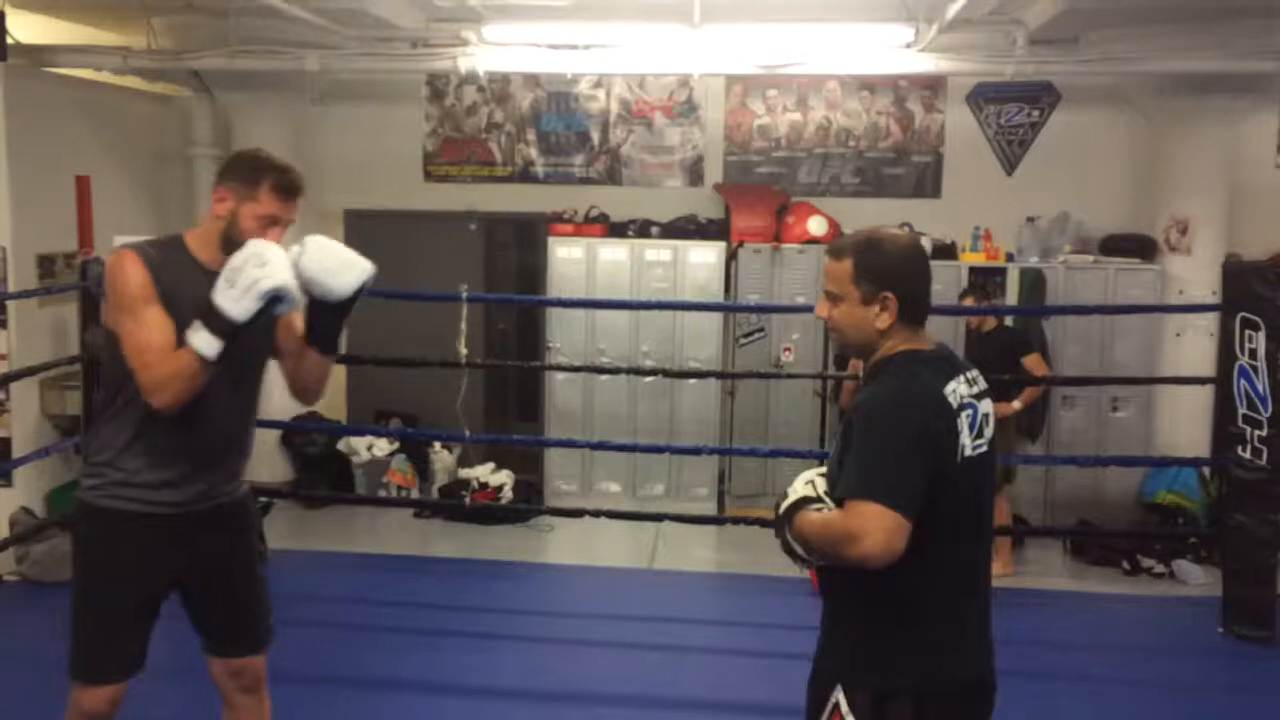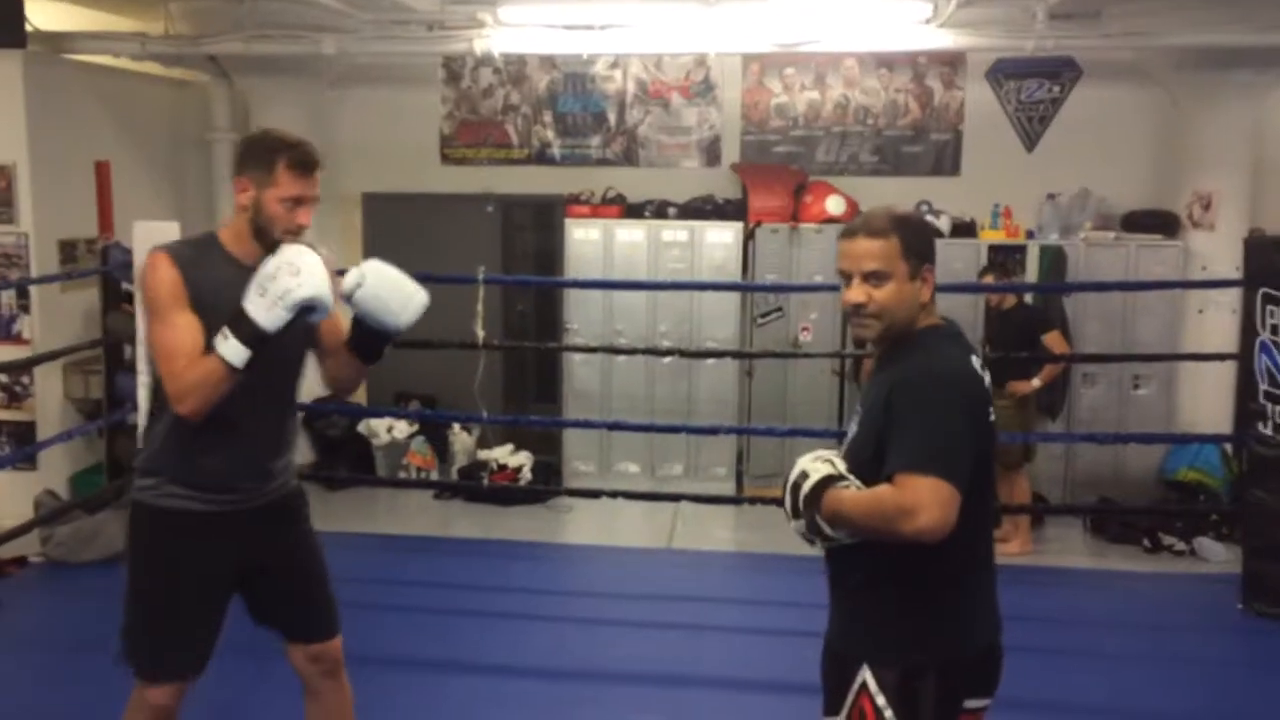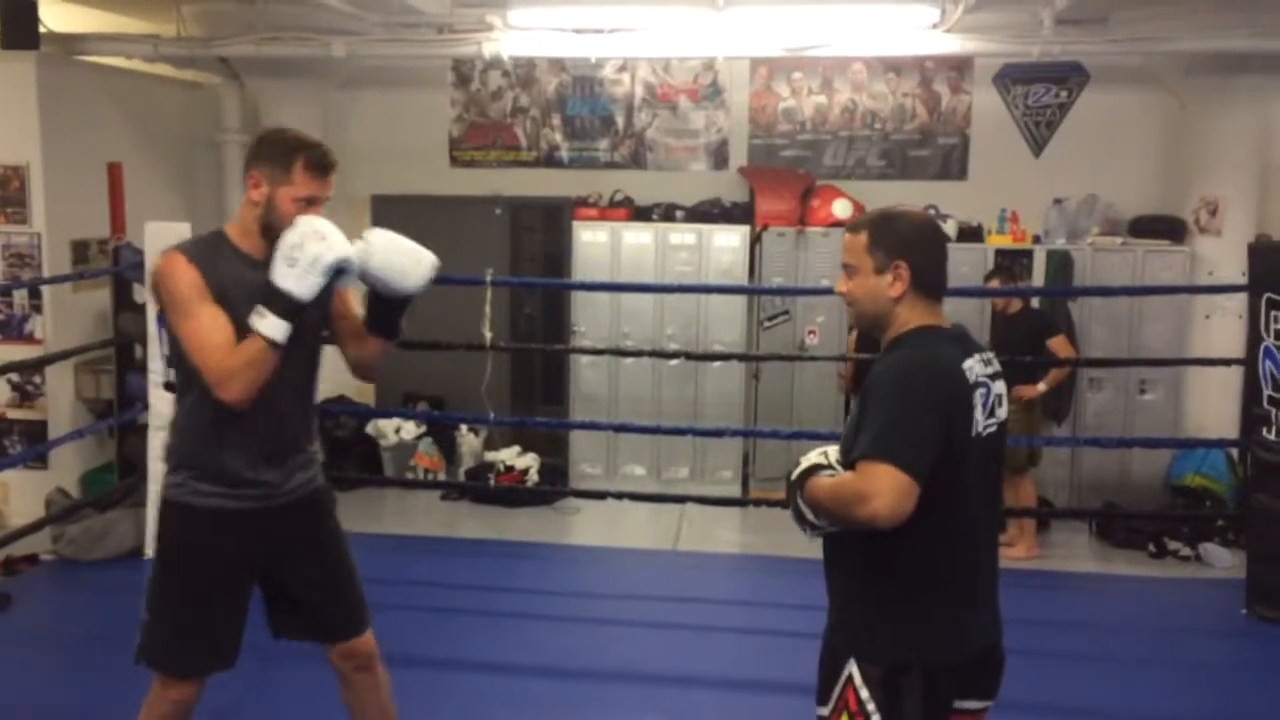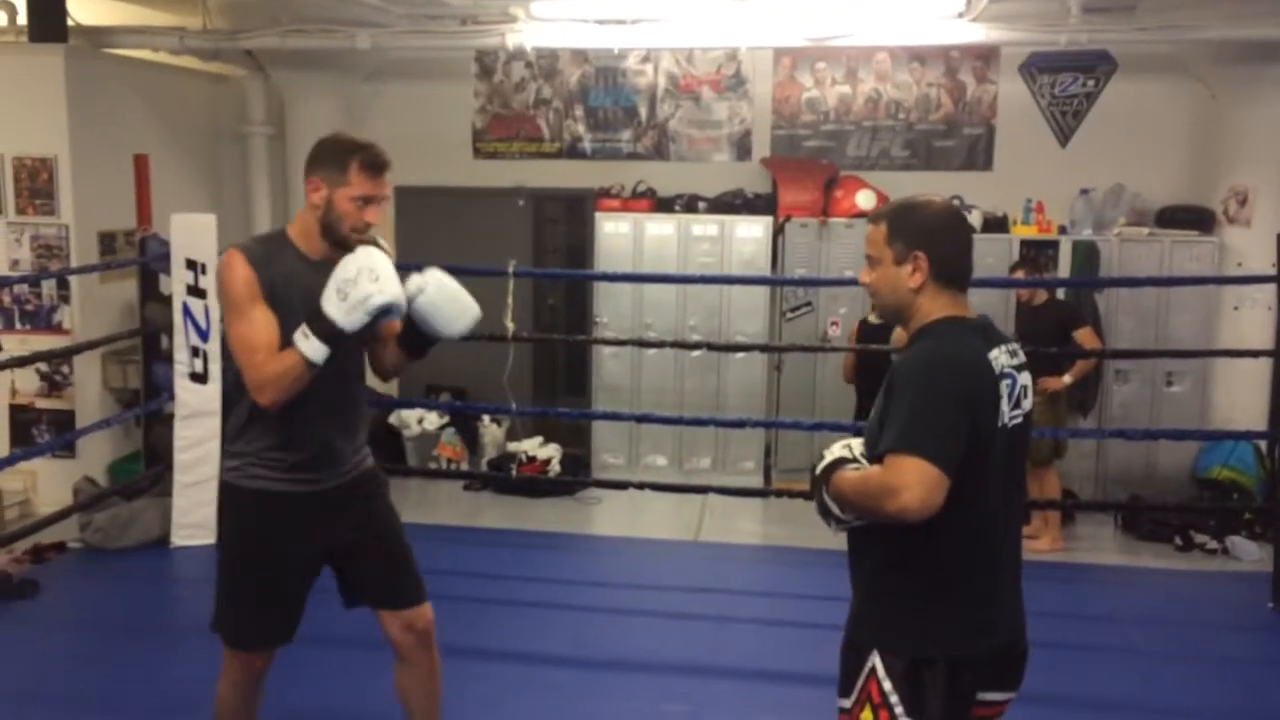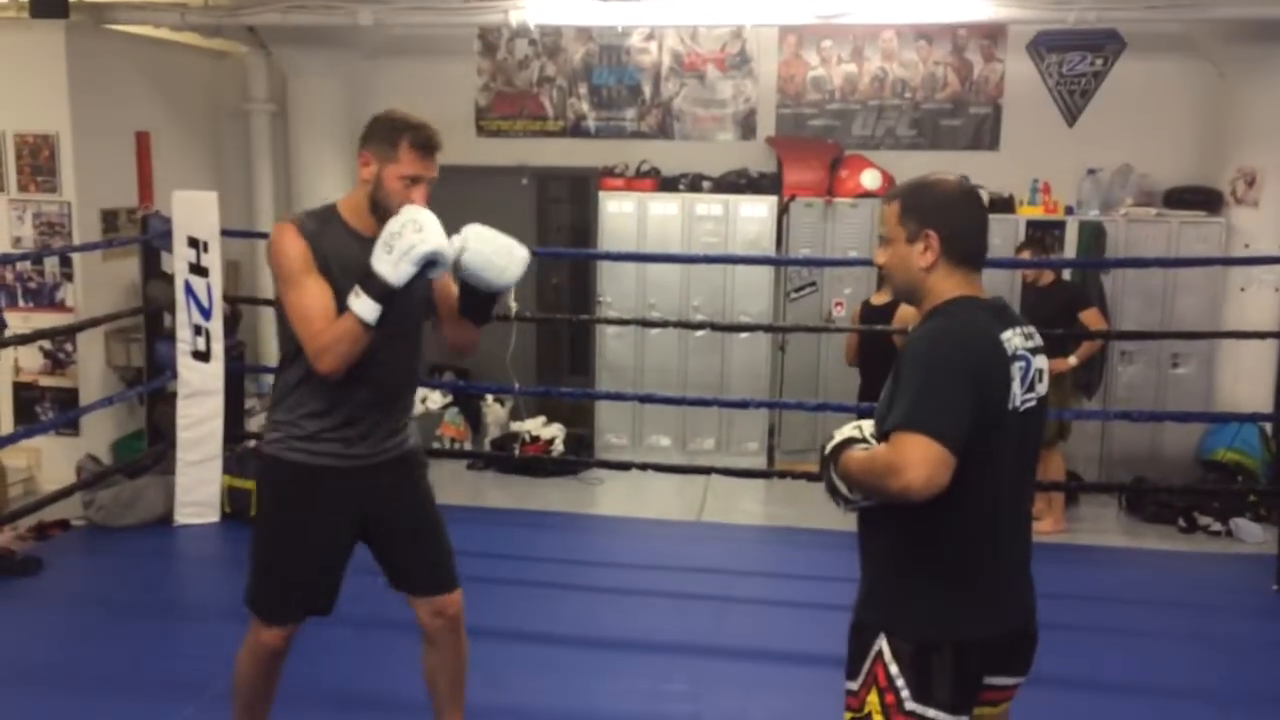
dt=0.7s
person 1, frame 1
left shoulder: (267, 279)
right shoulder: (137, 268)
left elbow: (307, 388)
right elbow: (162, 391)
left wrist: (328, 314)
right wrist: (224, 313)
left hip: (217, 504)
right hip: (127, 507)
left knee: (245, 674)
person 1, frame 2
left shoulder: (307, 269)
right shoulder: (171, 269)
left elbow: (342, 381)
right elbow: (186, 398)
left wrist: (372, 331)
right wrist: (252, 322)
left hip: (268, 498)
right hip: (179, 508)
left knee: (323, 657)
person 1, frame 3
left shoulder: (314, 260)
right shoulder: (185, 268)
left elbow: (365, 365)
right elbow: (232, 385)
left wrist: (387, 304)
right wrist: (284, 297)
left hip: (296, 495)
right hip: (208, 506)
left knee: (358, 652)
person 1, frame 4
left shoulder: (365, 262)
right shoulder: (246, 266)
left elbow: (385, 365)
right elbow: (266, 388)
left wrist: (421, 329)
right wrist: (331, 321)
left hip: (349, 478)
right hip: (264, 489)
left knee: (415, 626)
right knee: (249, 655)
person 1, frame 5
left shoulder: (423, 237)
right shoulder: (298, 239)
left elbow: (461, 341)
right elbow: (329, 356)
left wrist: (482, 290)
right wrist: (382, 279)
left hip: (388, 456)
right hip: (304, 462)
left knee: (444, 612)
right knee: (272, 632)
person 2, frame 1
left shoulder: (891, 404)
right shoulder: (958, 378)
left elbow: (872, 540)
left wrist: (797, 518)
right wrist: (838, 494)
left hip: (887, 673)
person 2, frame 2
left shoulder: (929, 378)
right shoulder: (923, 356)
left elbow: (923, 512)
left wrist: (823, 499)
right wrist: (846, 479)
left hip: (903, 649)
person 2, frame 3
left shoulder: (908, 374)
right shoulder: (970, 358)
left elbow: (880, 500)
left wrist: (810, 486)
right wrist: (843, 476)
left hip: (896, 646)
person 2, frame 4
left shoulder: (932, 364)
right shoulder: (996, 348)
left elbow: (909, 494)
left wrist: (838, 481)
right wrist: (873, 464)
left hip: (918, 639)
person 2, frame 5
left shoulder: (943, 343)
right shoulder: (1014, 332)
left elbow: (914, 473)
left wrist: (846, 460)
right wrist: (879, 445)
left hip: (925, 619)
right hip: (999, 609)
person 3, frame 1
left shoulder: (1011, 337)
right shoulder: (973, 338)
left elbow: (1042, 375)
left wrist: (1015, 405)
left hip: (998, 421)
left knee: (997, 489)
left ankle: (1004, 559)
right ankle: (988, 547)
person 3, frame 2
left shoulder: (1030, 315)
right shoulder: (992, 315)
left elbow: (1062, 353)
left wrist: (1035, 382)
left hip: (1016, 399)
right hip: (993, 397)
left knee: (1016, 467)
right knee: (1000, 465)
left ankle: (1023, 537)
right ankle: (1007, 525)
person 3, frame 3
left shoulder: (1036, 319)
right shoulder: (998, 319)
left elbow: (1068, 357)
left wrist: (1040, 387)
left hip: (1021, 403)
left knee: (1021, 471)
right knee: (1005, 469)
left ankle: (1029, 541)
right ankle: (1013, 530)
person 3, frame 4
left shoulder: (1062, 310)
right shoulder: (1023, 310)
left elbow: (1094, 349)
left wrist: (1066, 379)
left hip: (1047, 396)
left knee: (1045, 463)
right knee: (1029, 462)
left ankle: (1054, 534)
right ankle: (1037, 522)
person 3, frame 5
left shoulder: (1068, 291)
right shoulder: (1028, 290)
left elbow: (1100, 330)
left wrist: (1071, 360)
left hip: (1053, 378)
left knee: (1050, 444)
left ankle: (1057, 516)
right ankle: (1041, 503)
